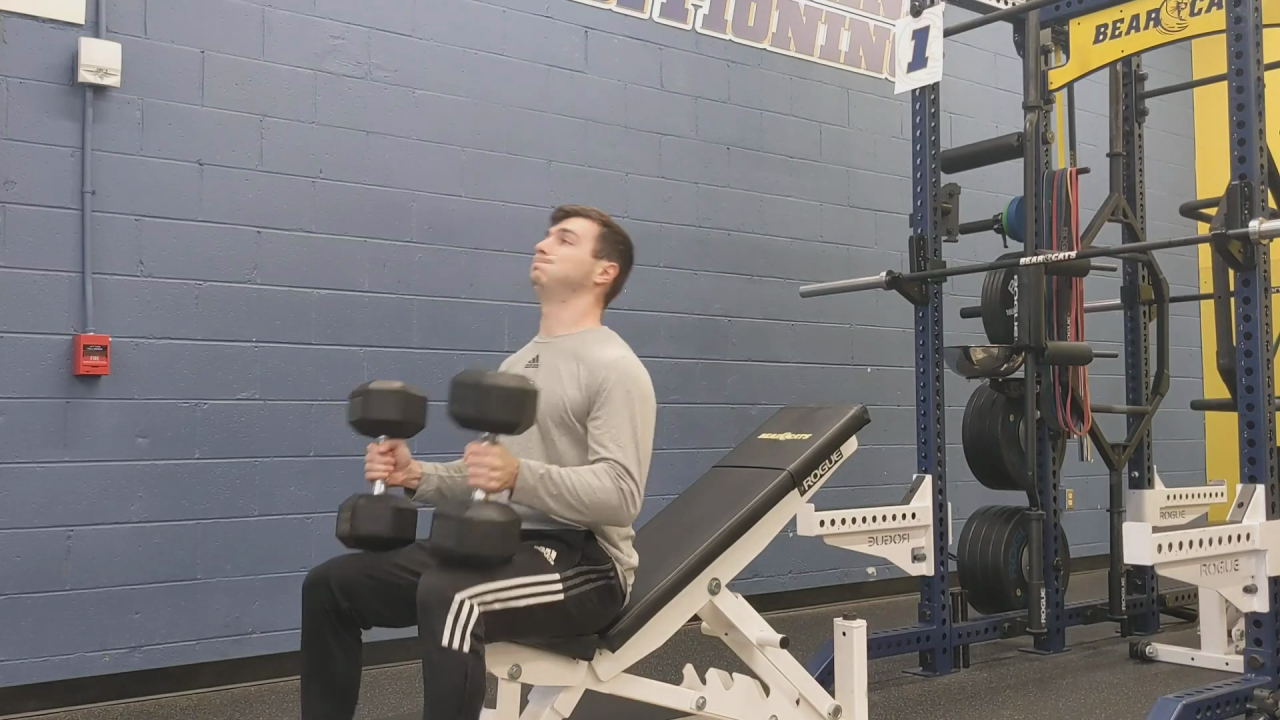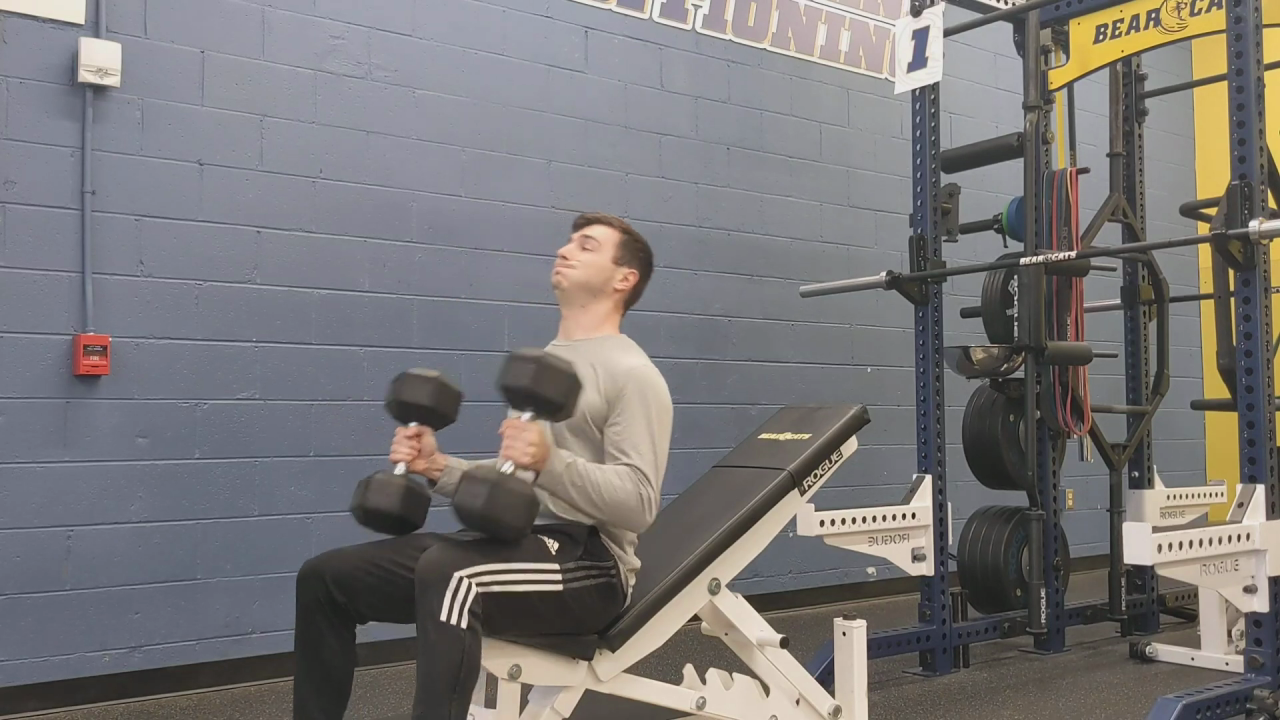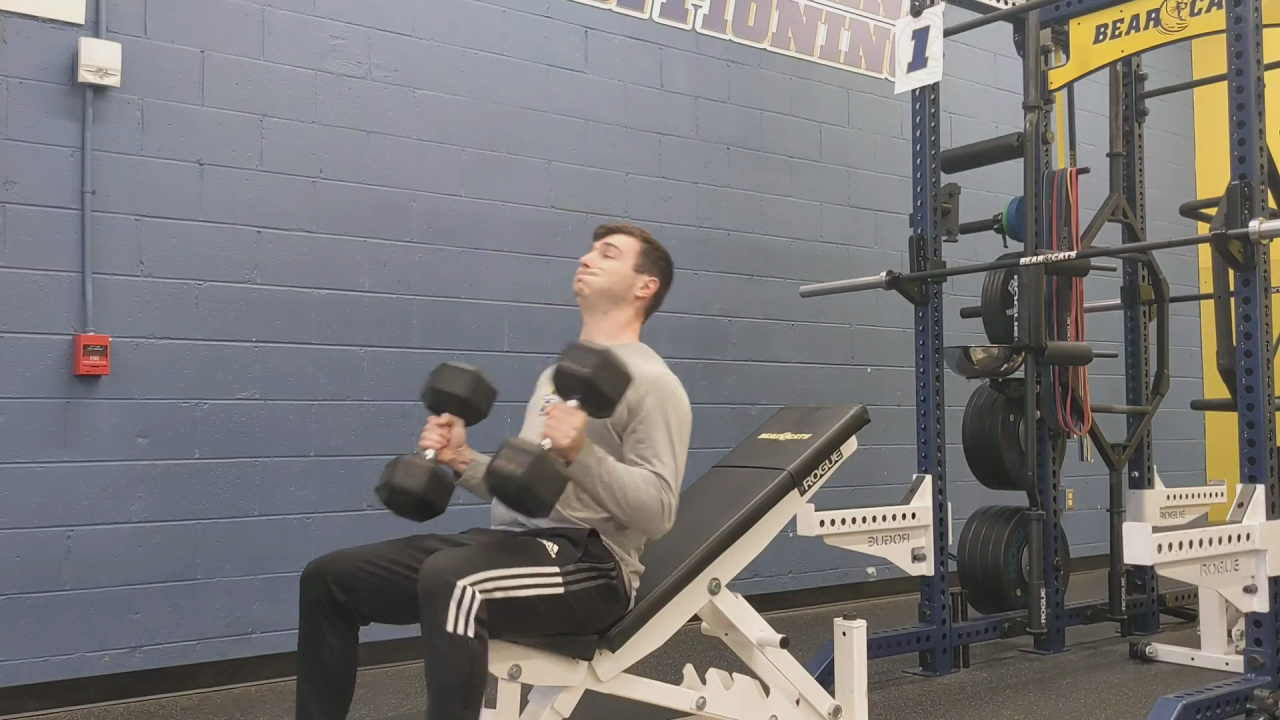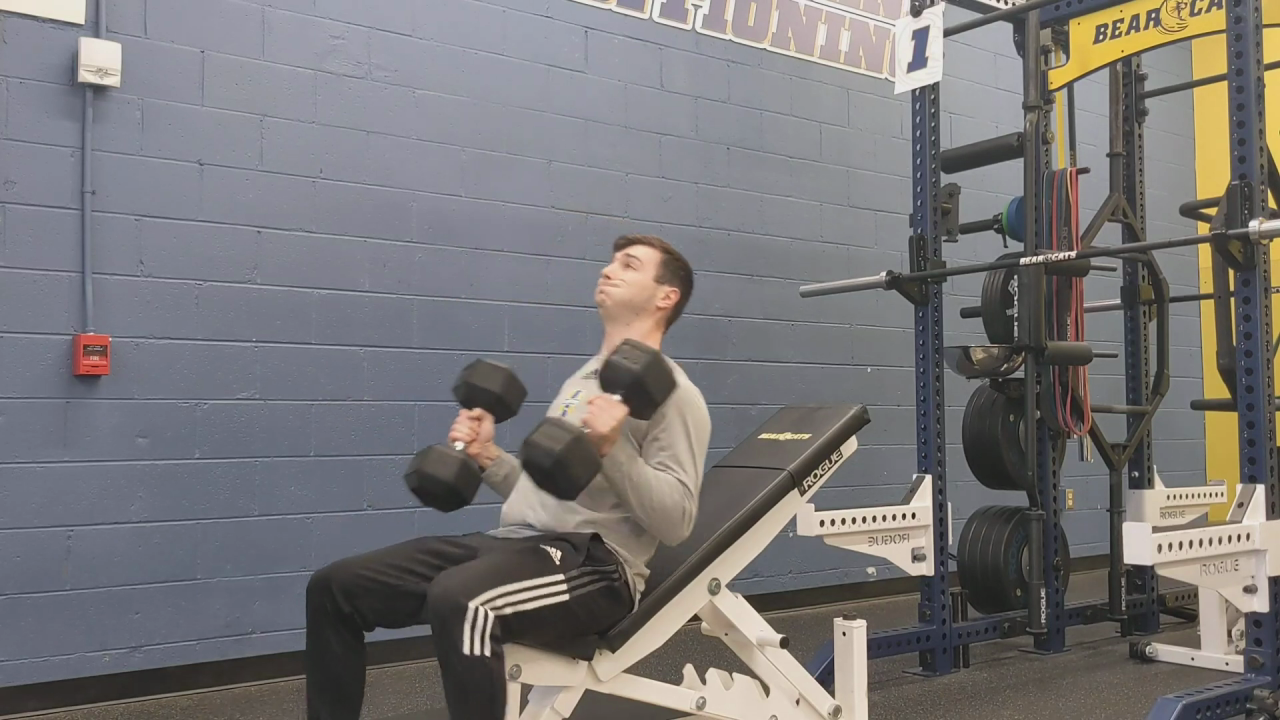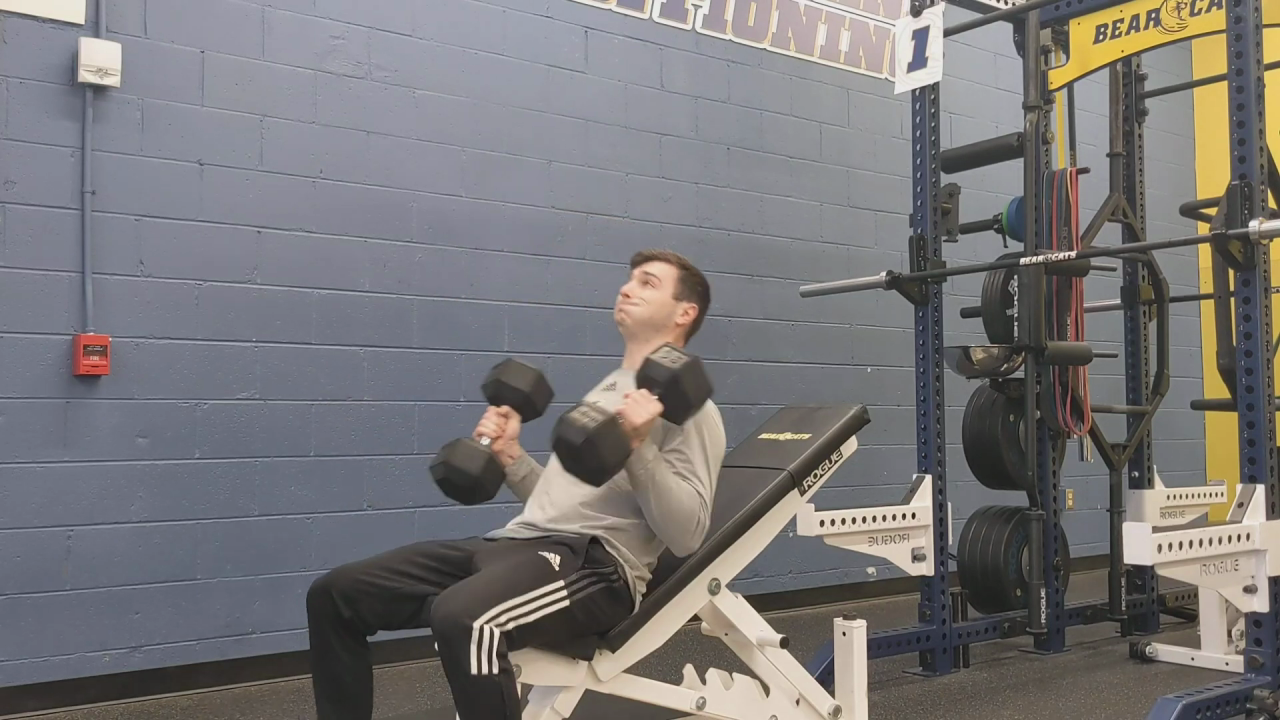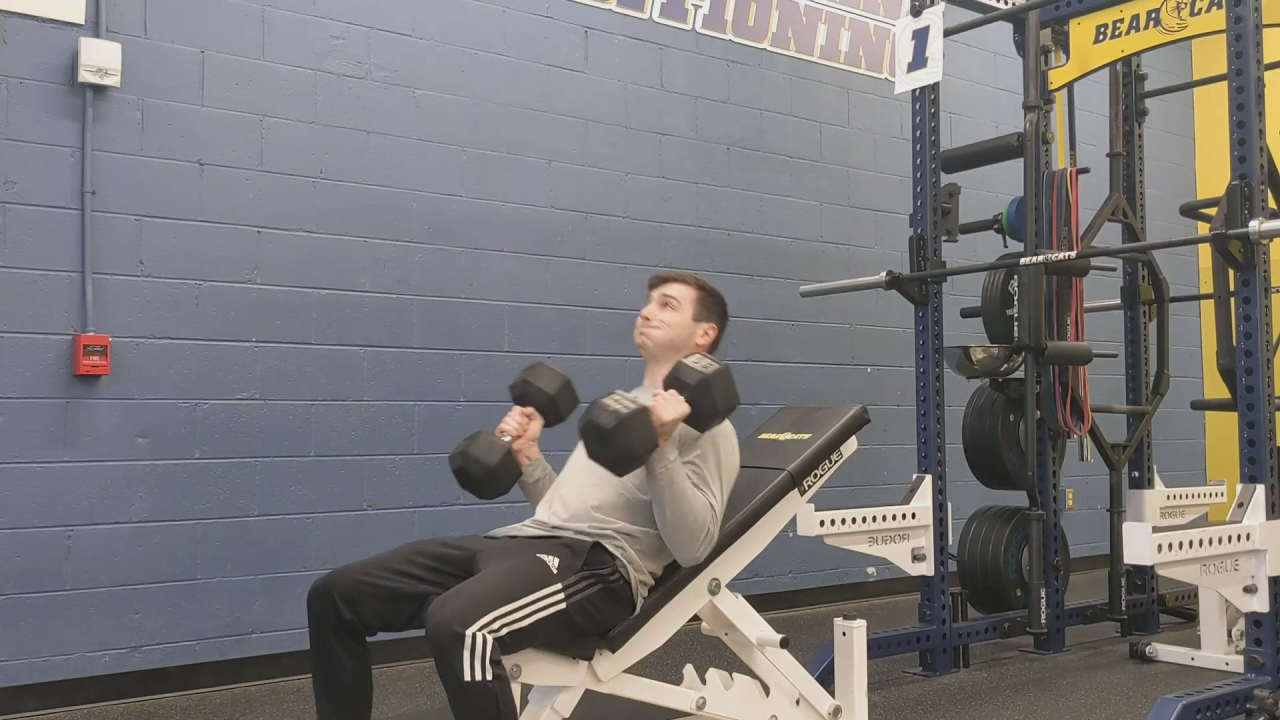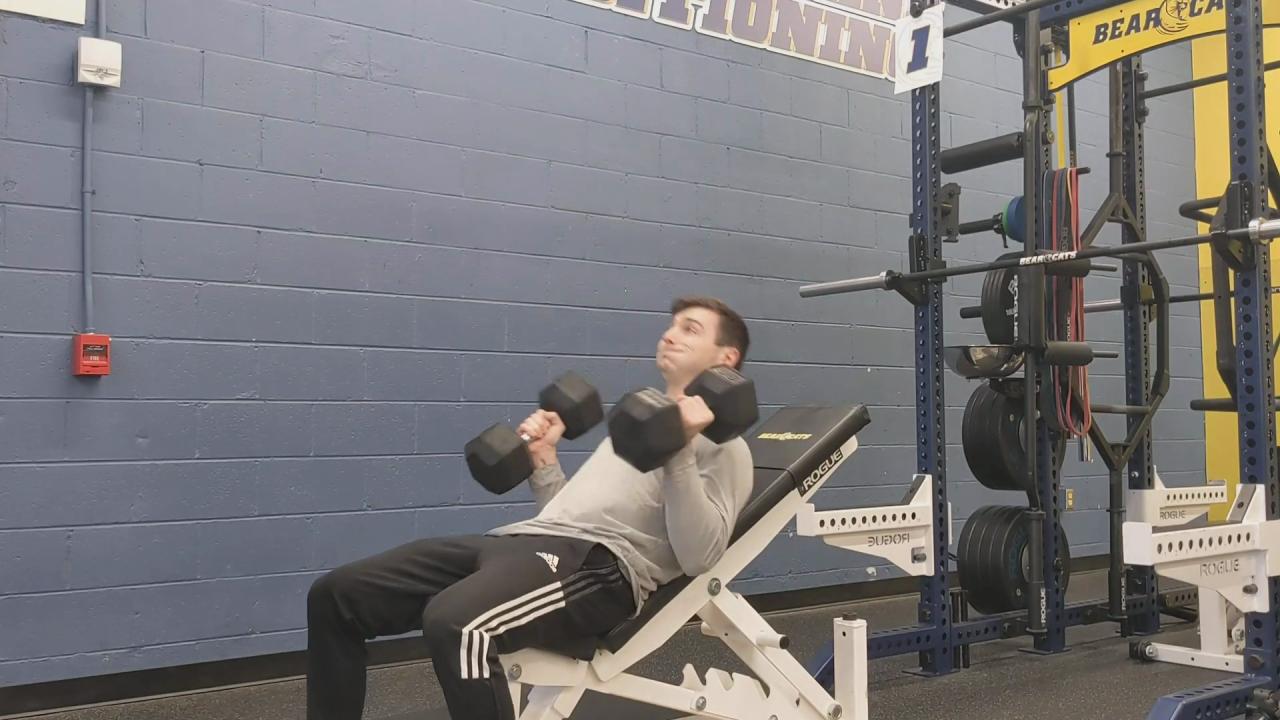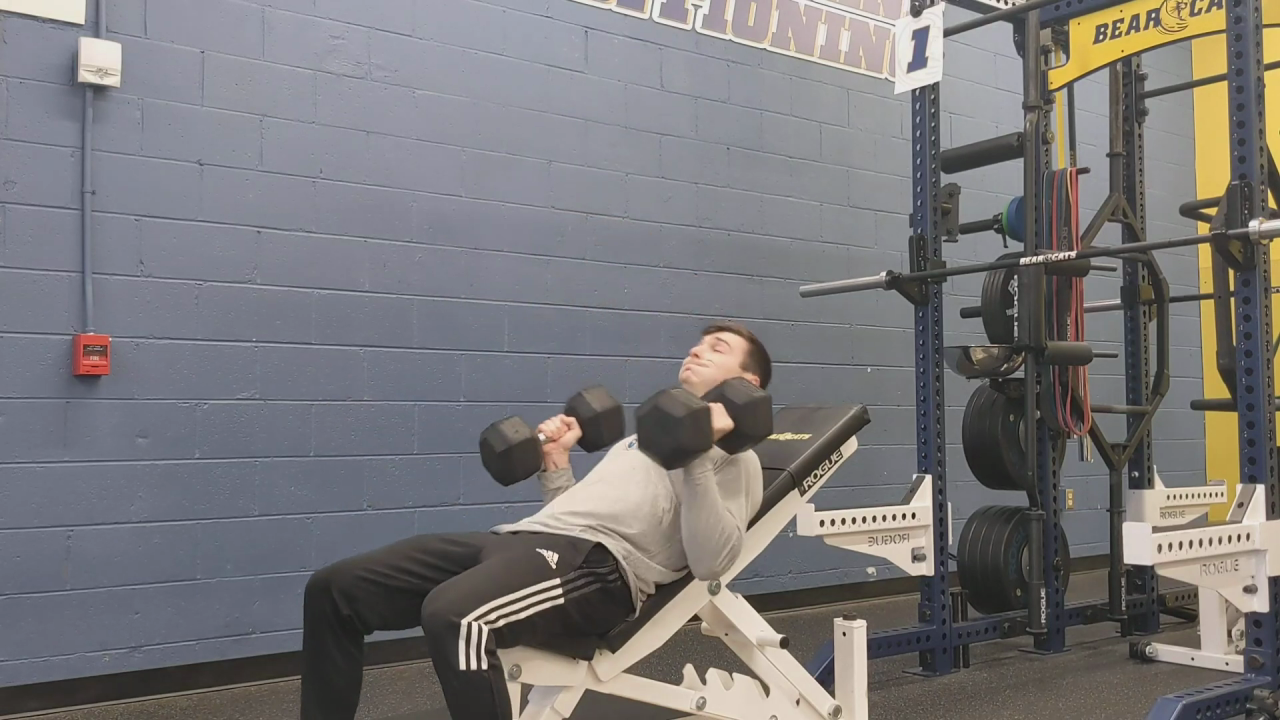
dt=0.1s
person 1, frame 1
left shoulder: (614, 368)
right shoulder: (518, 362)
left elbow: (621, 497)
left wrist: (518, 474)
right wrist: (416, 477)
left hip: (582, 560)
left knee: (449, 596)
right knee: (331, 585)
person 1, frame 2
left shoulder: (632, 374)
left elbow: (637, 502)
left wrist: (549, 461)
right wrist: (438, 467)
left hip: (585, 558)
right hip: (509, 540)
left knee: (449, 576)
right knee: (326, 577)
person 1, frame 3
left shoulder: (652, 383)
right shoulder: (557, 375)
left elbow: (656, 513)
left wrist: (582, 451)
right wrist: (462, 460)
left hip: (587, 559)
right hip: (509, 539)
left knee: (449, 579)
right knee: (329, 578)
person 1, frame 4
left shoulder: (671, 394)
right shoulder: (582, 379)
left elbow: (674, 520)
left wrist: (612, 447)
right wrist: (488, 457)
left hip: (592, 562)
right hip: (516, 542)
left knee: (461, 600)
right knee: (336, 587)
person 1, frame 5
left shoulder: (689, 410)
right shoulder: (604, 392)
left elbow: (684, 534)
left wrist: (640, 444)
right wrist: (509, 453)
left hip: (591, 563)
right hip: (514, 541)
left knee: (462, 619)
right knee: (336, 593)
person 1, frame 6
left shoulder: (703, 425)
left elbow: (691, 544)
left wrist: (662, 446)
right wrist: (527, 456)
left hip: (595, 566)
right hip: (519, 541)
left knee: (458, 626)
right knee: (336, 595)
person 1, frame 7
left shoulder: (720, 447)
left elbow: (695, 557)
left wrist: (682, 451)
right wrist: (542, 458)
left hip: (596, 566)
right hip: (519, 541)
left knee: (453, 625)
right knee: (336, 594)
person 1, frame 8
left shoulder: (732, 456)
left elbow: (710, 560)
left wrist: (700, 457)
right wrist: (555, 461)
left hip: (596, 566)
right hip: (522, 538)
left knee: (453, 617)
right knee: (333, 589)
